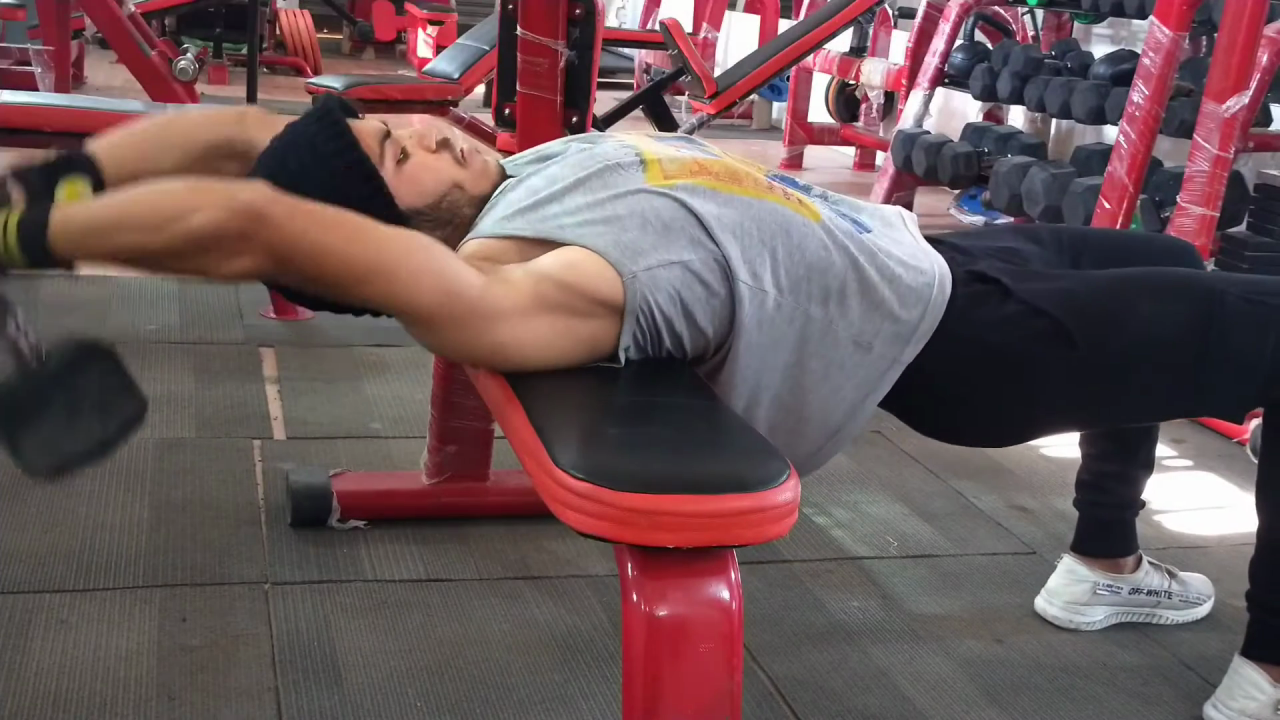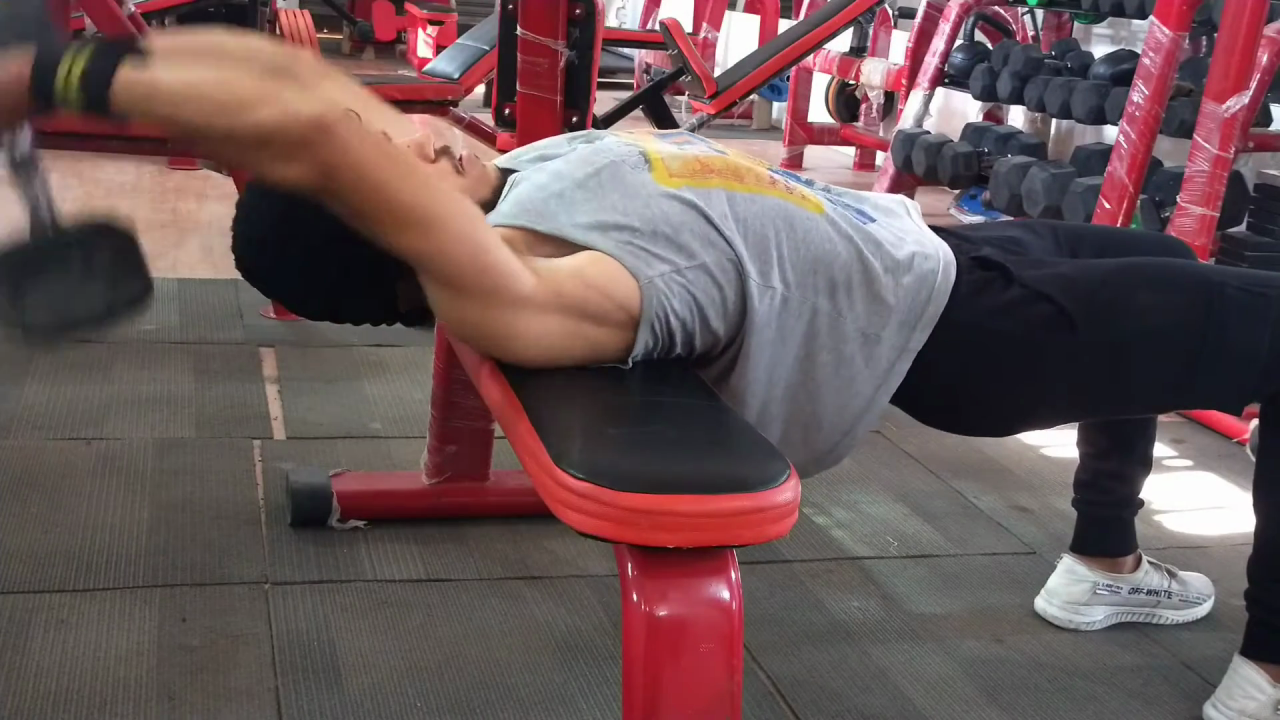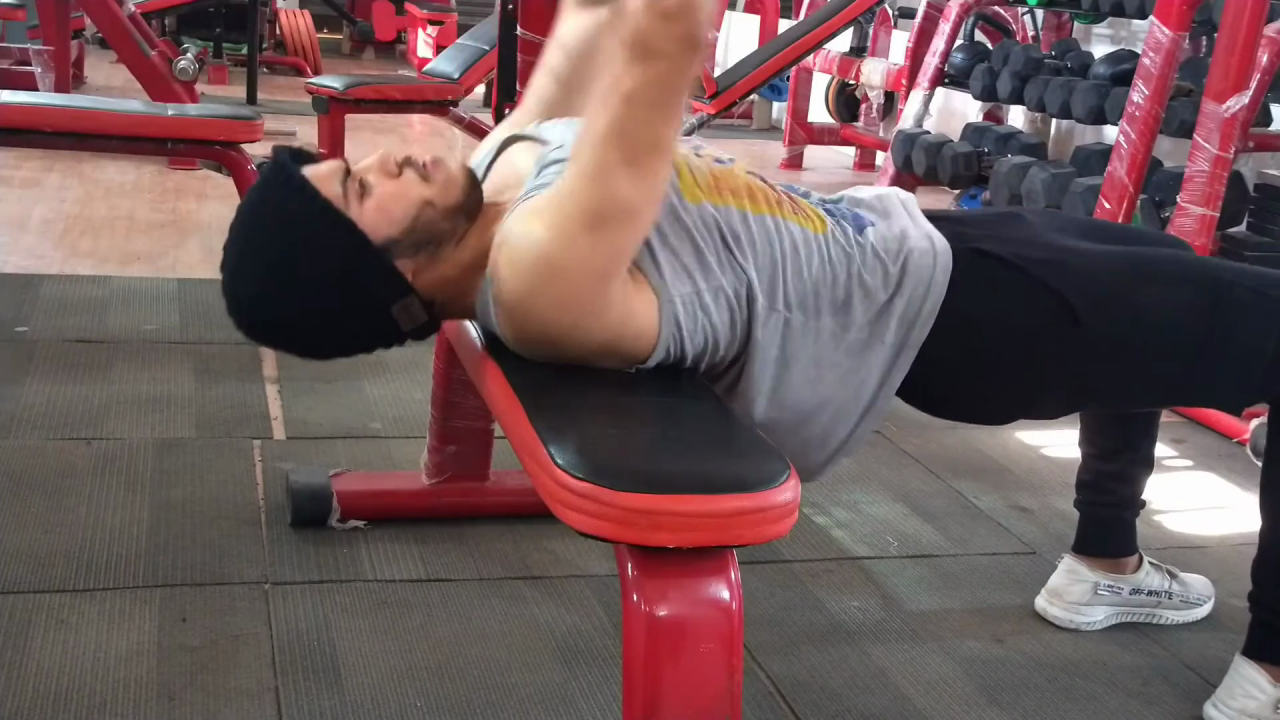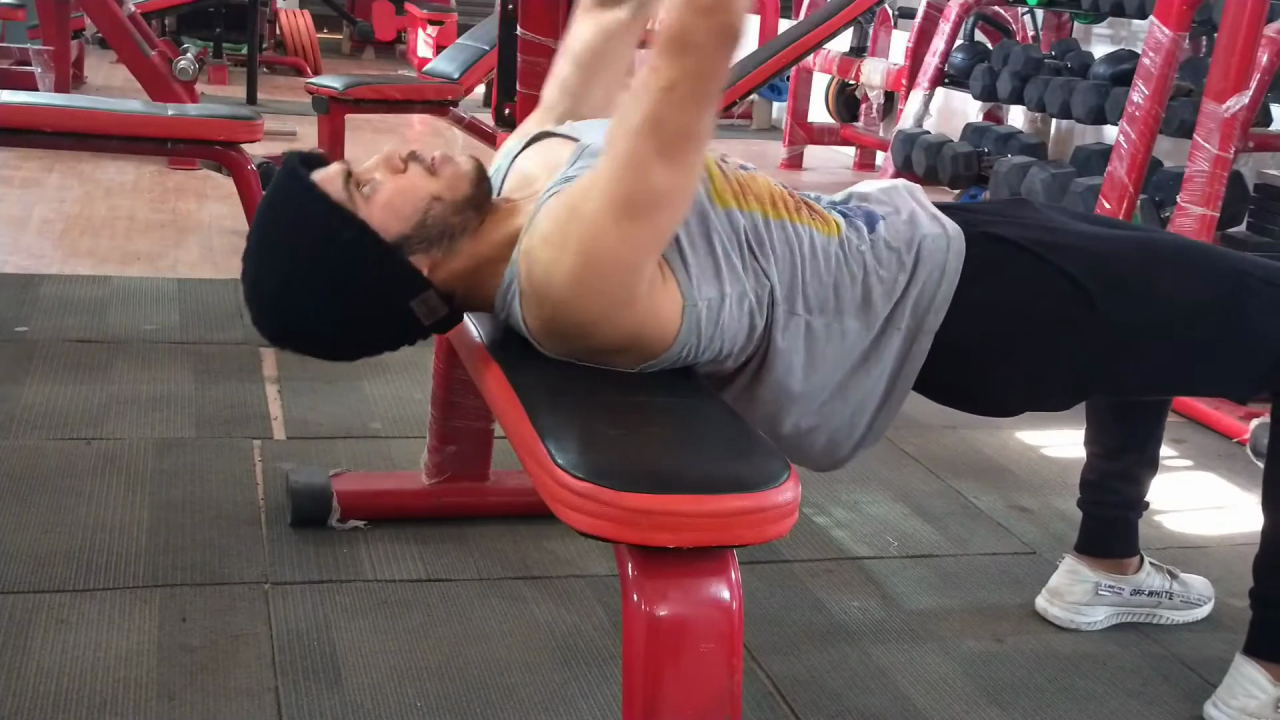
dt=0.7s
person 1, frame 1
left shoulder: (495, 196)
right shoulder: (503, 293)
left elbow: (252, 142)
right elbow: (254, 219)
left hip: (910, 257)
right hip: (948, 331)
left knee: (1160, 260)
left ankle: (1104, 570)
person 1, frame 2
left shoulder: (504, 188)
right shoulder: (510, 297)
left elbow: (310, 92)
right elbow: (311, 137)
left wrist: (104, 62)
left hip: (910, 245)
right hip: (950, 317)
left knee: (1155, 260)
left ankle: (1103, 565)
person 1, frame 3
left shoulder: (502, 166)
right shoulder: (543, 278)
left hip: (902, 240)
right hip: (938, 311)
left knee: (1149, 260)
left ankle: (1103, 567)
person 1, frame 4
left shoulder: (521, 170)
right shoulder: (571, 276)
left hip: (909, 235)
right hip: (948, 301)
left knee: (1161, 292)
left ankle: (1106, 565)
